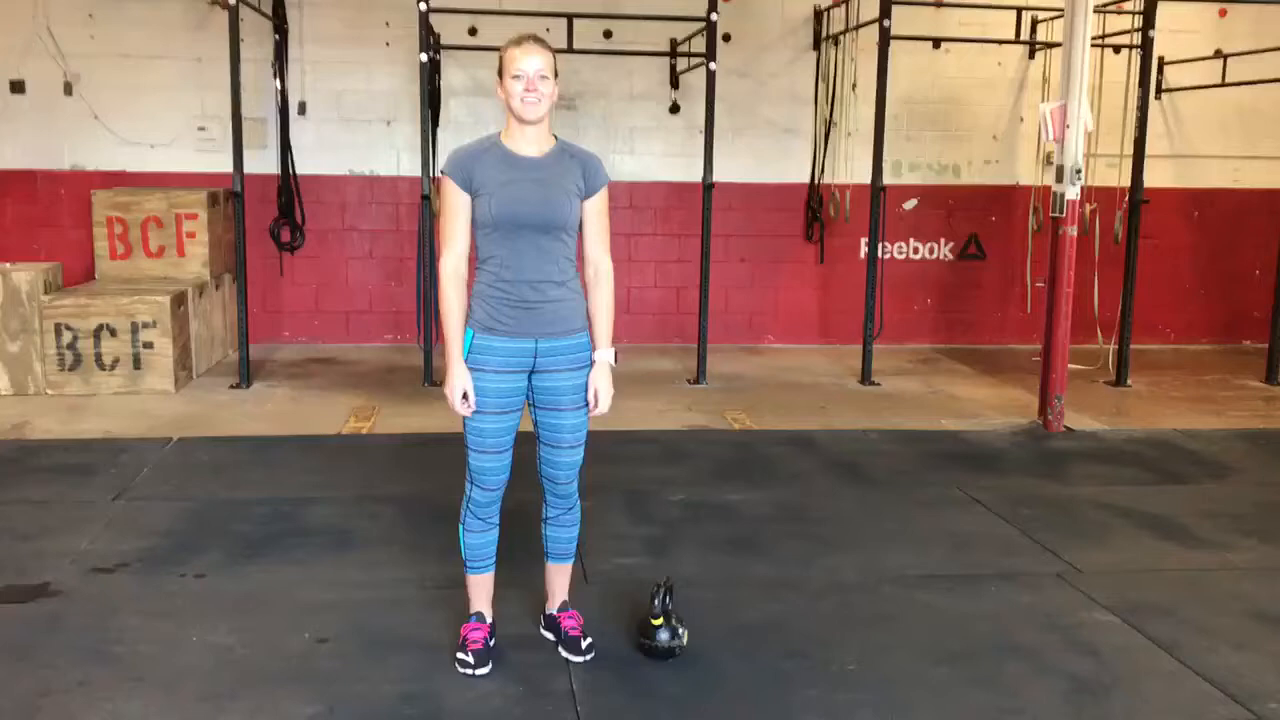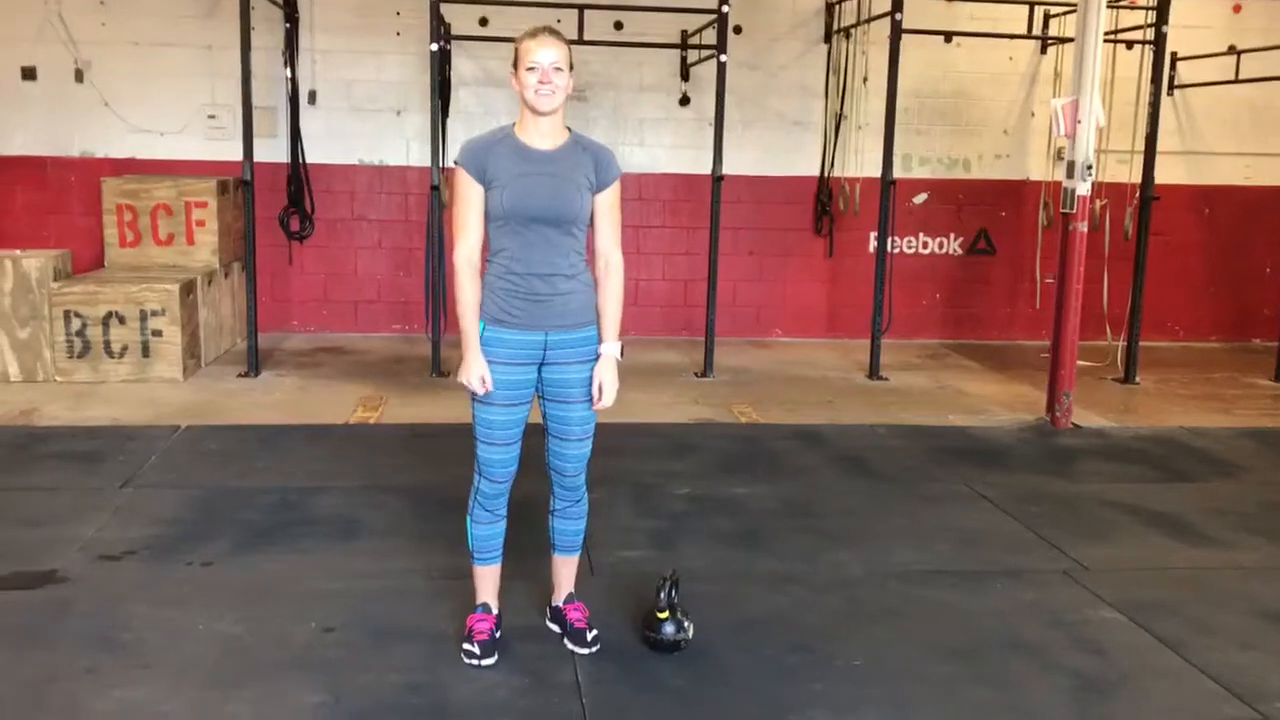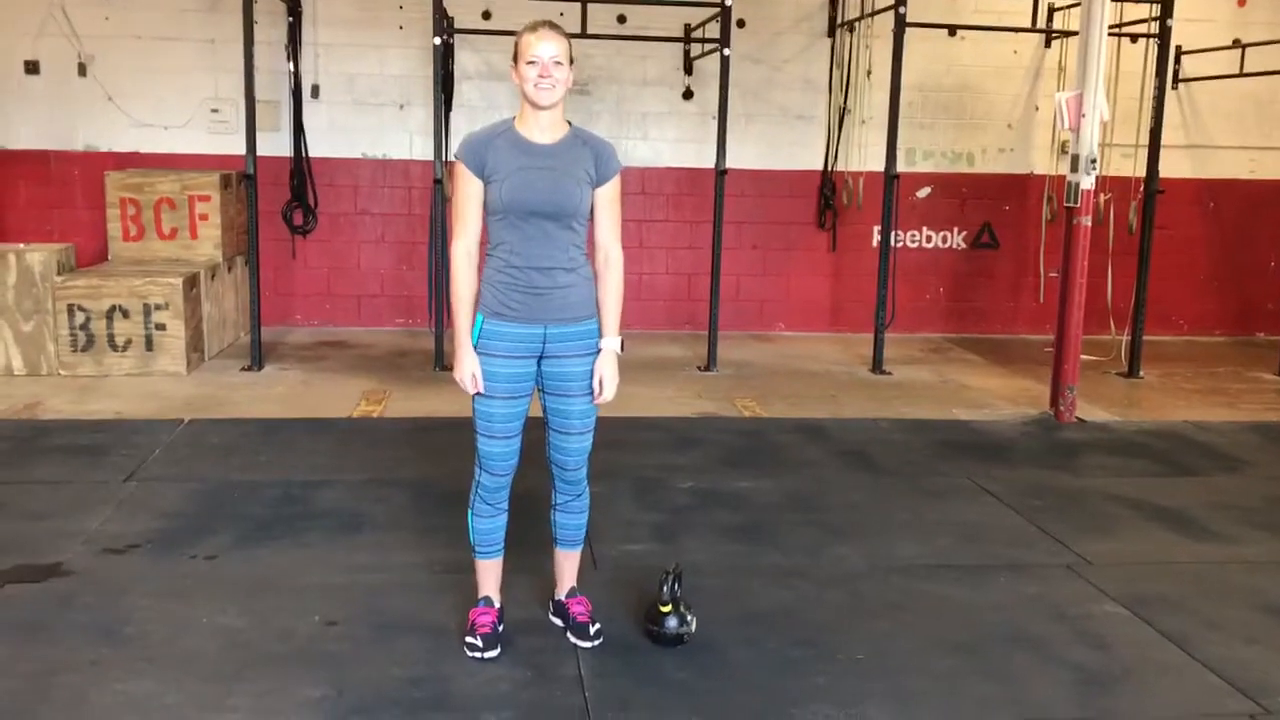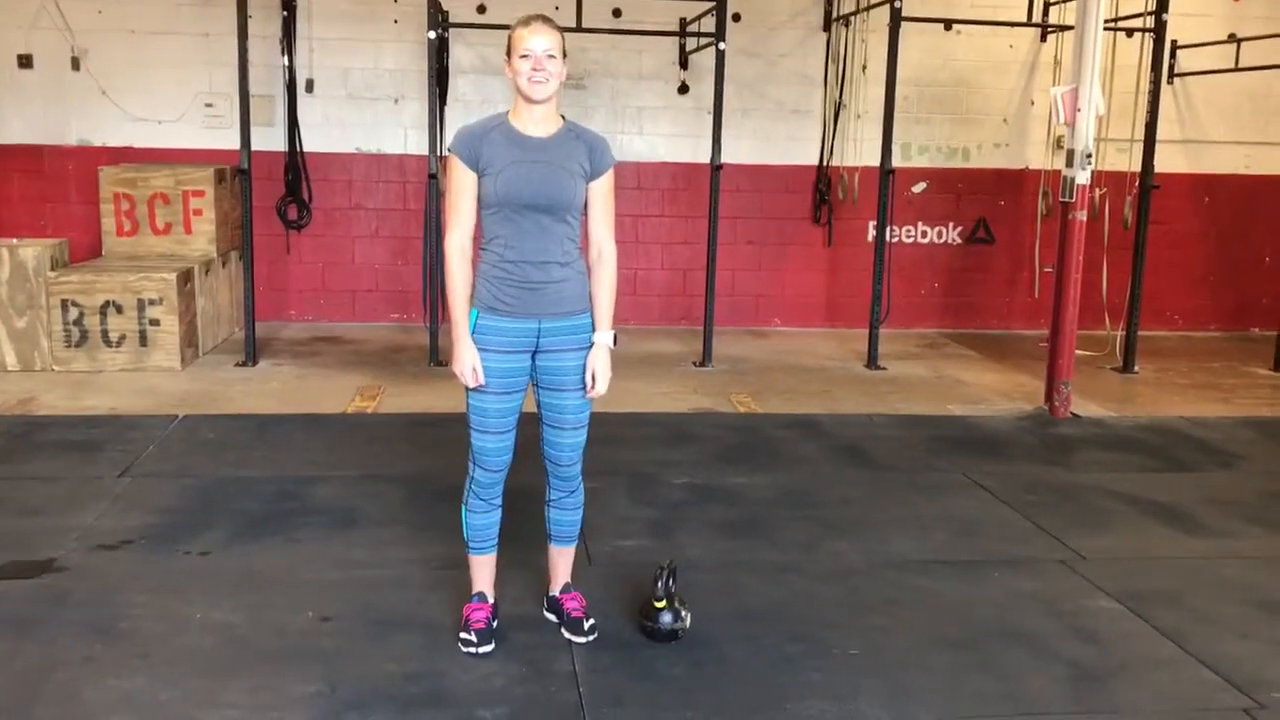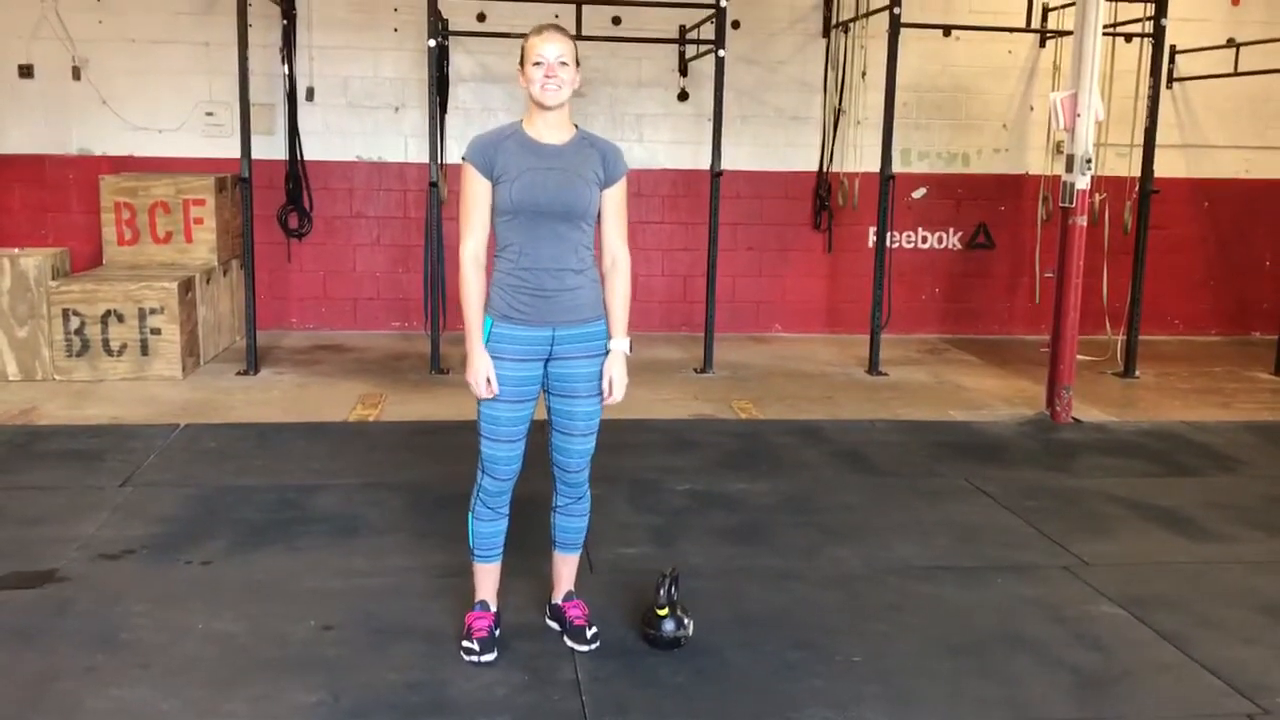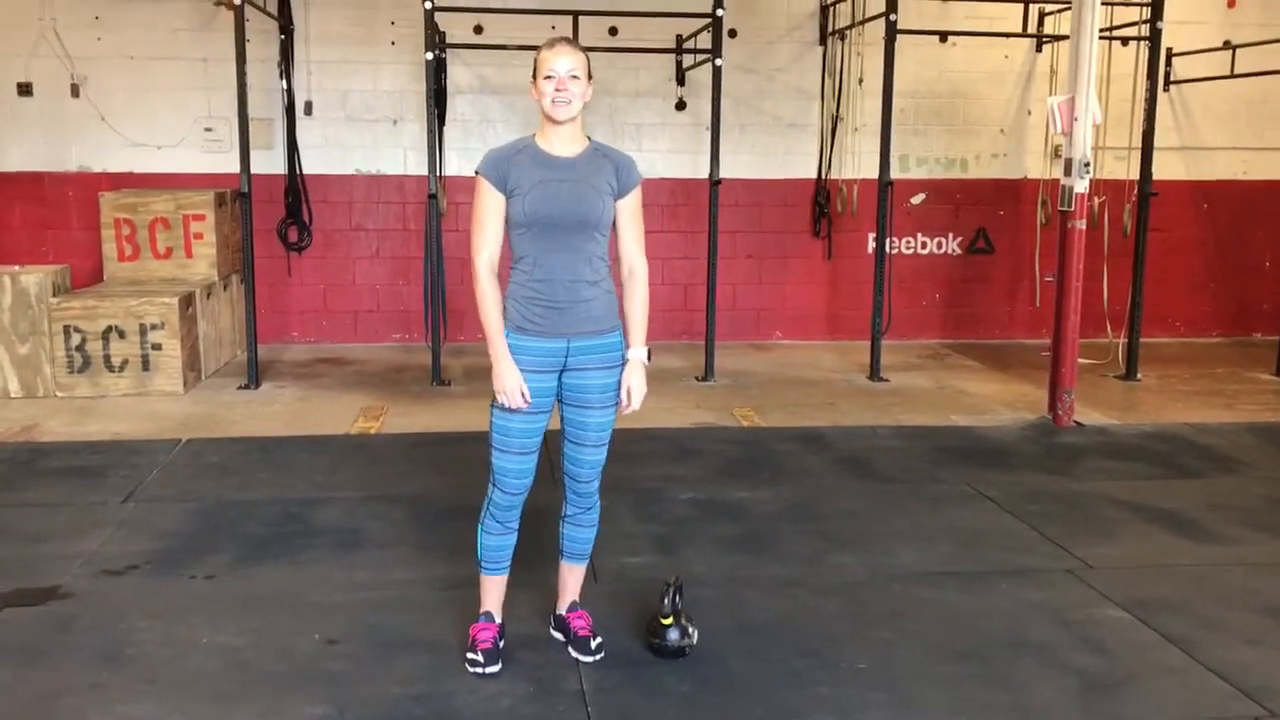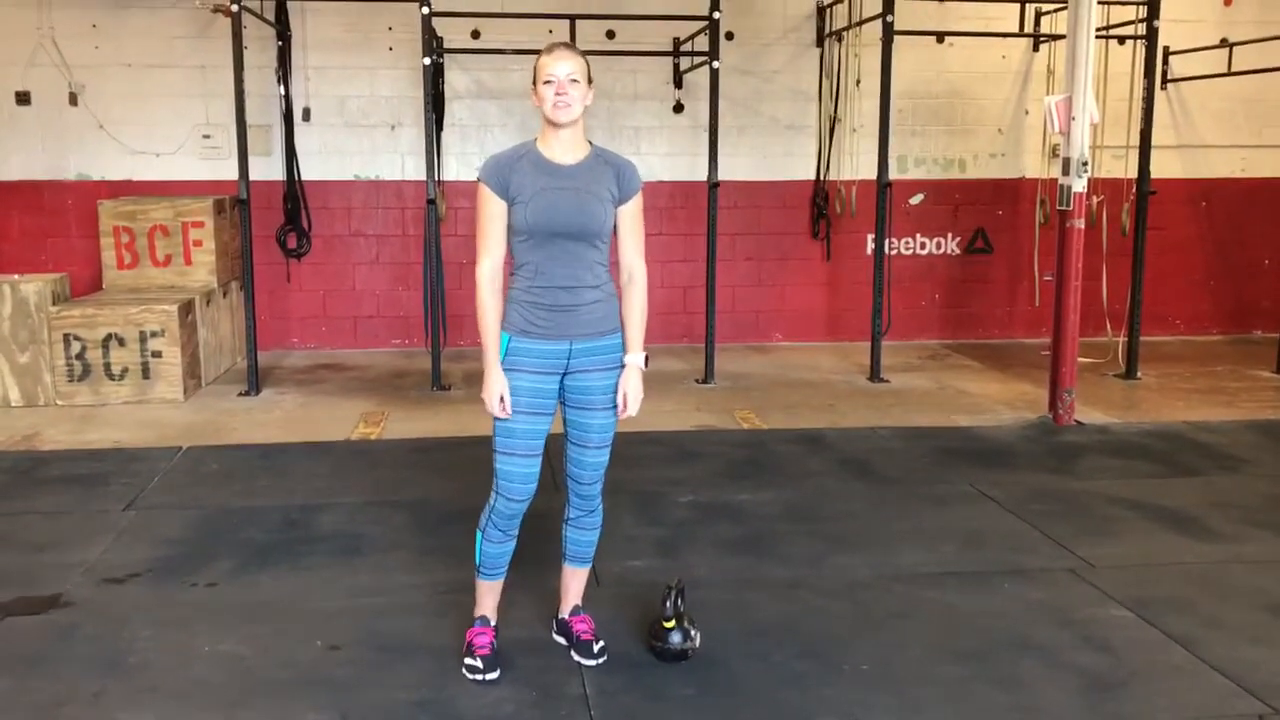
dt=0.5s
person 1, frame 1
left shoulder: (583, 167)
right shoulder: (467, 163)
left elbow: (598, 266)
right elbow: (451, 266)
left wrist: (603, 355)
right wrist: (454, 359)
left hip: (567, 346)
right hip: (493, 345)
left knee: (562, 484)
right knee: (485, 486)
left ankle: (560, 609)
right ankle: (479, 618)
person 1, frame 2
left shoulder: (597, 161)
right shoulder: (480, 154)
left elbow: (608, 260)
right elbow: (466, 257)
left wrist: (609, 351)
right wrist: (470, 346)
left hip: (575, 339)
right hip: (504, 337)
left knee: (570, 478)
right knee: (492, 479)
left ankle: (564, 601)
right ankle: (484, 610)
person 1, frame 3
left shoulder: (597, 155)
right shoulder: (480, 149)
left elbow: (609, 255)
right elbow: (463, 251)
left wrist: (610, 345)
right wrist: (462, 342)
left hip: (576, 333)
right hip: (502, 332)
left knee: (571, 472)
right knee: (493, 472)
left ankle: (567, 595)
right ankle: (487, 604)
person 1, frame 4
left shoulder: (591, 149)
right shoulder: (475, 142)
left elbow: (603, 249)
right elbow: (457, 244)
left wrist: (602, 339)
right wrist: (460, 335)
left hip: (569, 328)
right hip: (497, 326)
left knee: (566, 468)
right knee: (488, 468)
left ankle: (562, 591)
right ankle: (481, 599)
person 1, frame 5
left shoulder: (604, 157)
right shoulder: (488, 150)
left elbow: (615, 257)
right elbow: (471, 252)
left wrist: (618, 346)
right wrist: (474, 345)
left hip: (583, 336)
right hip: (510, 334)
left knee: (573, 476)
right knee: (496, 475)
left ankle: (565, 599)
right ankle: (484, 607)
person 1, frame 6
left shoulder: (617, 167)
right shoulder: (502, 163)
left elbow: (634, 266)
right elbow: (484, 265)
left wrist: (637, 354)
right wrist: (500, 356)
left hip: (598, 347)
right hip: (527, 345)
left knee: (583, 486)
right knee: (508, 487)
left ankle: (569, 609)
right ankle: (488, 618)
person 1, frame 7
left shoulder: (619, 173)
right shoulder: (504, 170)
left elbow: (633, 272)
right elbow: (489, 272)
left wrist: (634, 360)
right wrist: (491, 364)
left hip: (599, 349)
right hip: (528, 348)
left knee: (587, 488)
right knee: (512, 492)
left ankle: (571, 613)
right ankle: (483, 620)
